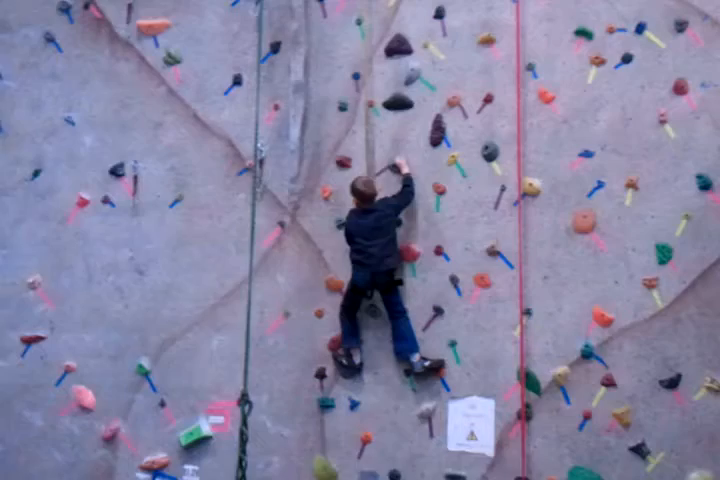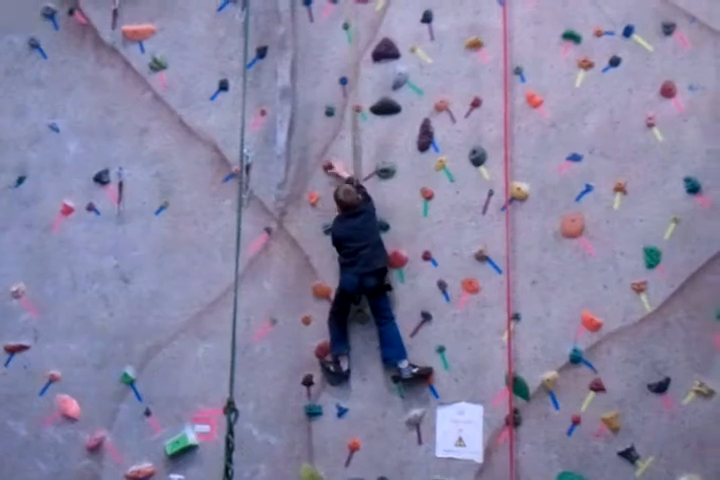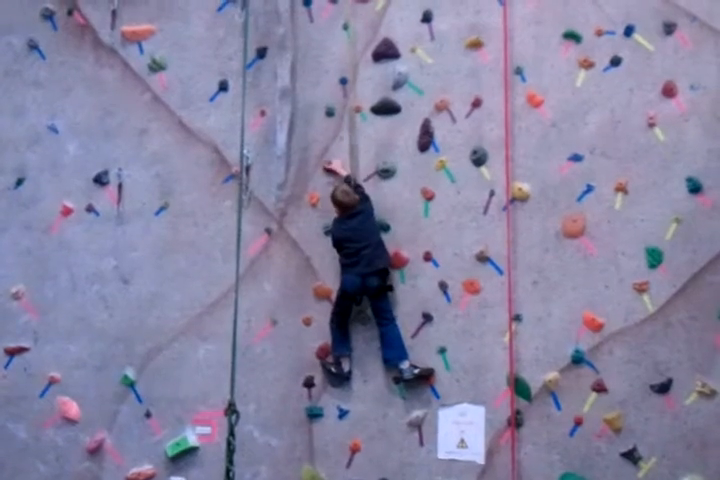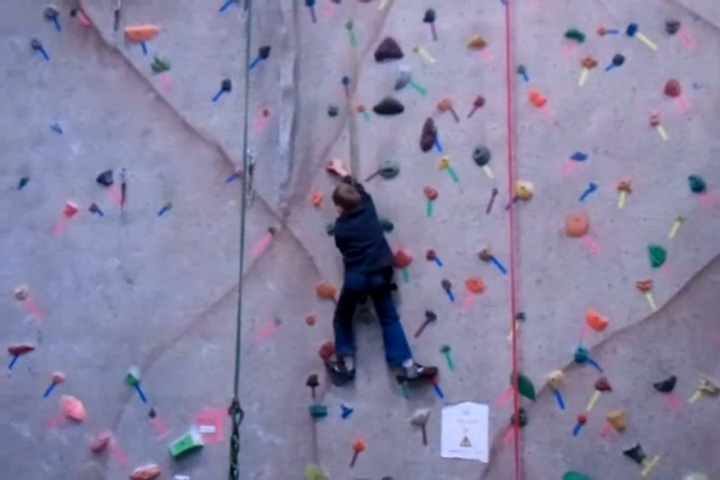
dt=0.4s
person 1, frame 1
left shoulder: (352, 219)
right shoulder: (388, 207)
right elbow: (408, 192)
right wrist: (404, 168)
left hip: (361, 273)
right hip: (385, 273)
left knee: (348, 312)
right knee: (398, 314)
left ankle: (353, 356)
right ankle: (414, 359)
person 1, frame 2
left shoulder: (337, 225)
right shoulder: (368, 210)
right elbow: (360, 187)
right wrist: (342, 172)
left hip: (349, 277)
right hip: (374, 276)
left knee: (337, 318)
right knee: (385, 319)
left ankle: (340, 362)
right ankle: (402, 365)
person 1, frame 3
left shoulder: (337, 227)
right shoulder: (367, 210)
right elbow: (358, 187)
right wrist: (341, 170)
left hip: (351, 278)
right hip: (375, 276)
left knee: (339, 320)
right knee: (386, 321)
left ankle: (342, 363)
right ankle: (404, 366)
person 1, frame 4
left shoulder: (340, 226)
right shoulder: (368, 208)
right elbow: (358, 187)
right wrist: (341, 171)
left hip: (355, 276)
right hip: (380, 275)
left knee: (342, 319)
right knee: (389, 319)
left ankle: (346, 363)
right ankle: (407, 365)
